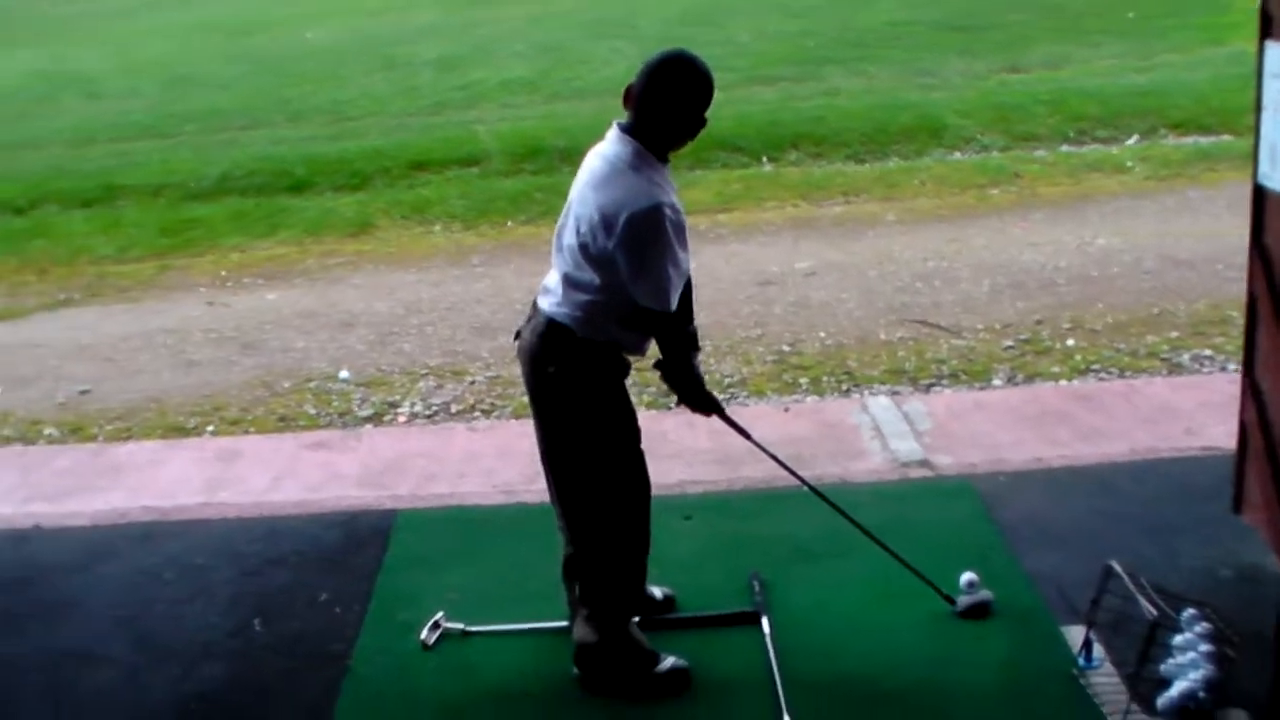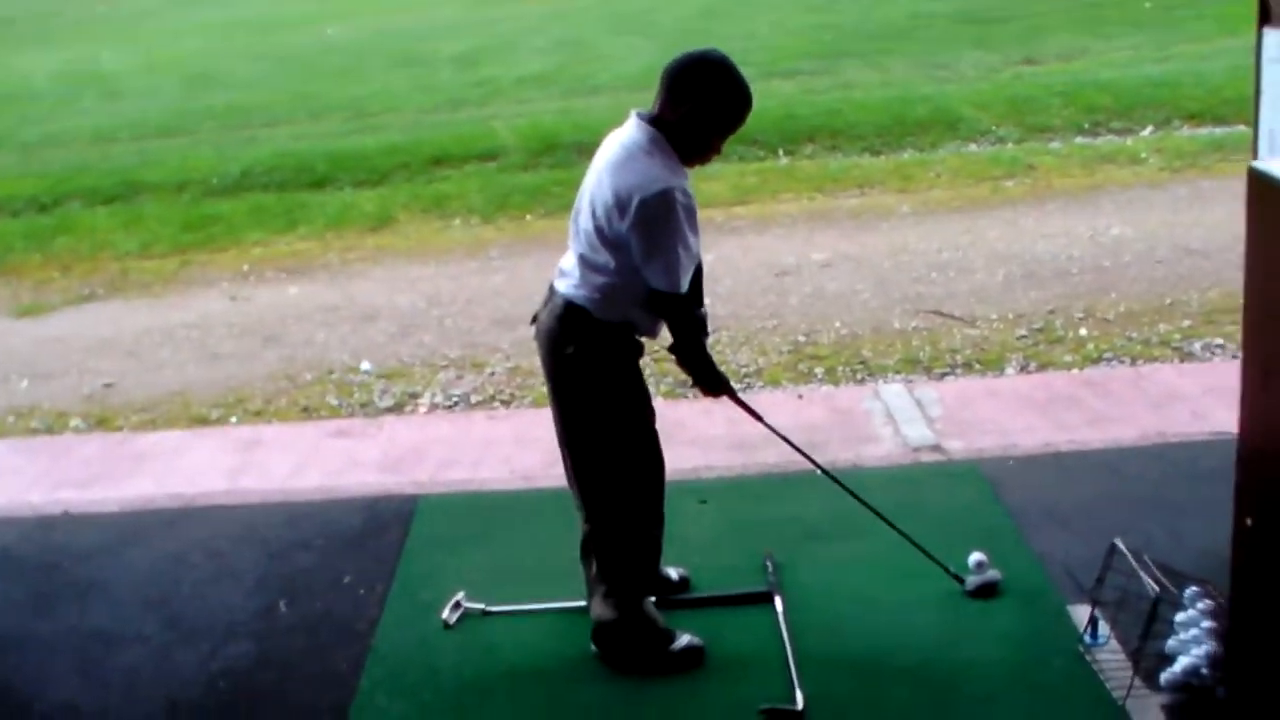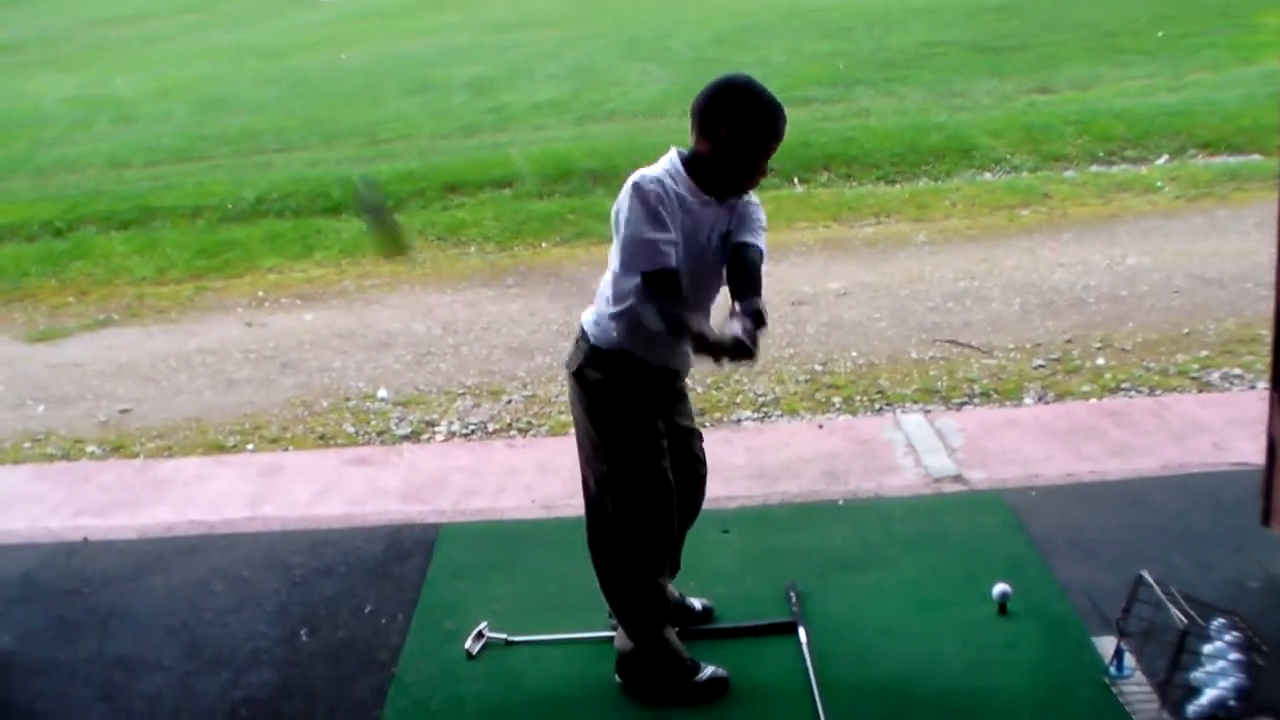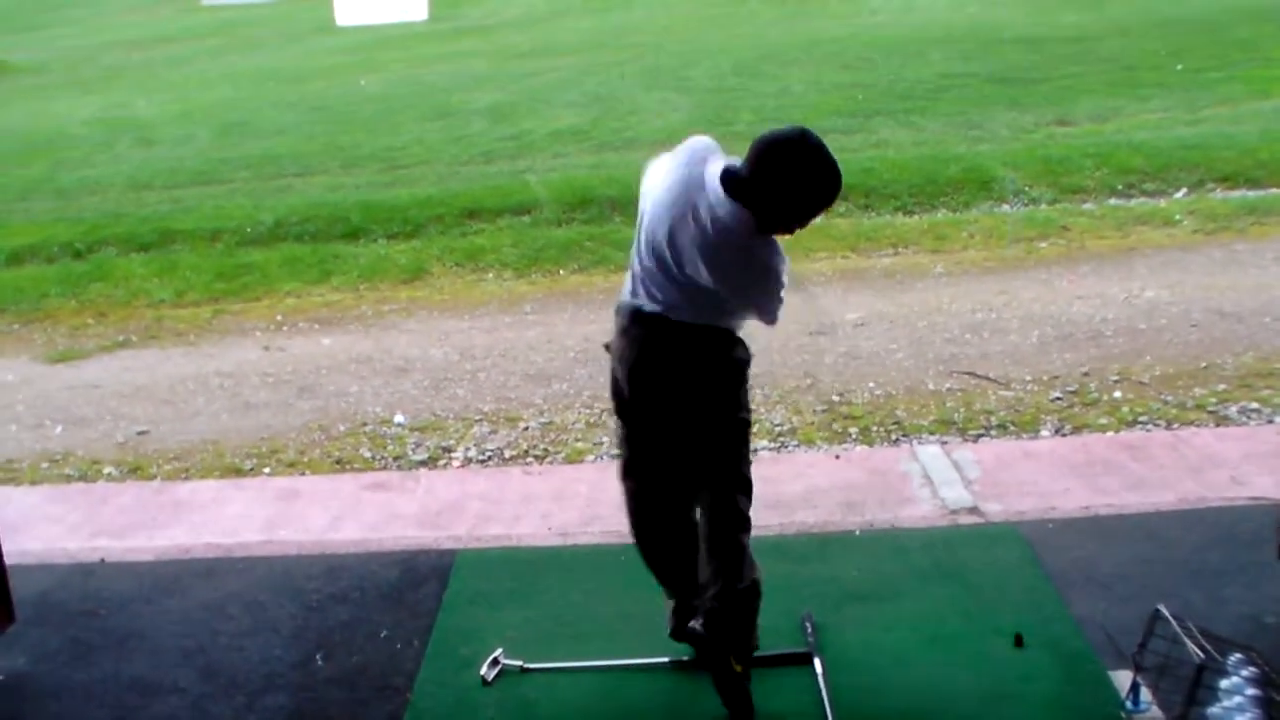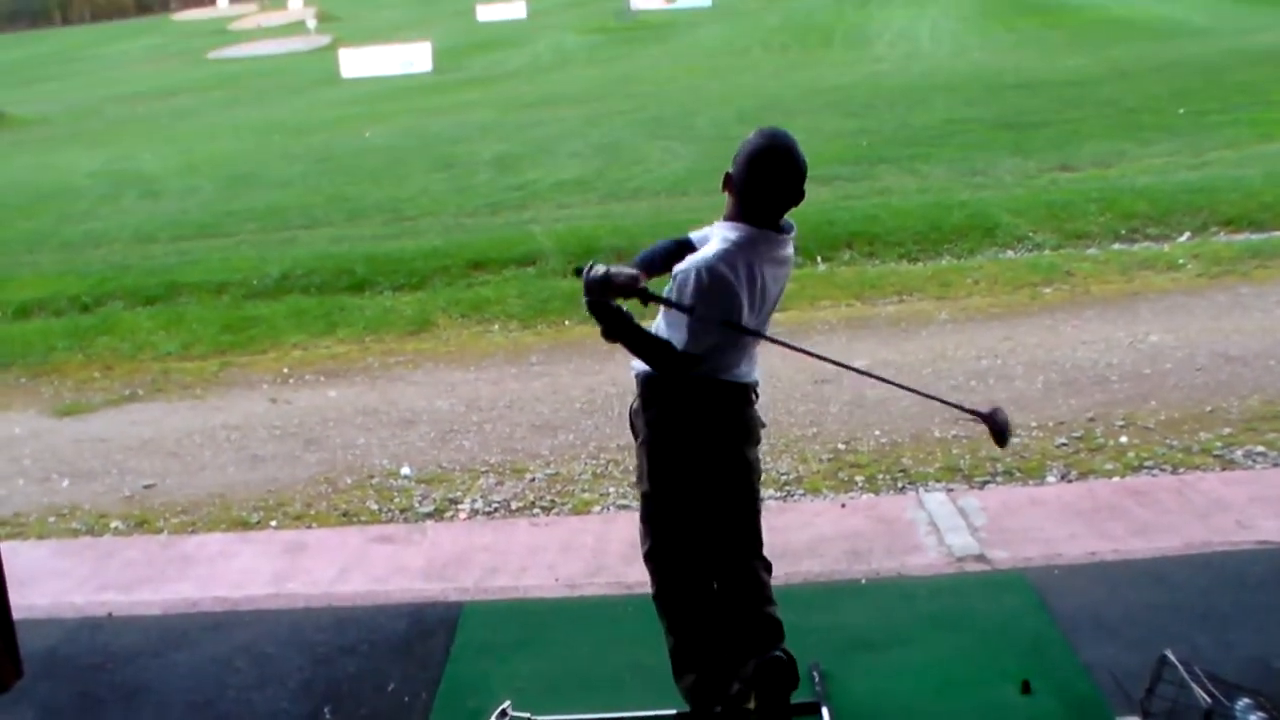
dt=0.7s
person 1, frame 1
left shoulder: (611, 154)
right shoulder: (647, 204)
right elbow: (661, 310)
left wrist: (682, 360)
right wrist: (688, 380)
left hip: (560, 336)
right hip: (576, 359)
left knee: (597, 492)
right knee: (611, 499)
left ankle: (613, 591)
right ankle: (605, 645)
person 1, frame 2
left shoulder: (627, 139)
right shoulder: (661, 188)
right elbow: (668, 295)
left wrist: (690, 336)
right wrist: (699, 359)
left hip: (574, 318)
right hip: (593, 340)
left knee: (613, 472)
right knee: (627, 480)
left ankle: (626, 571)
right ankle: (622, 623)
person 1, frame 3
left shoulder: (743, 208)
right shoulder: (651, 190)
left elbow: (745, 266)
right elbow: (660, 292)
left wrist: (747, 318)
right wrist: (699, 334)
left hip: (665, 369)
right hip: (613, 371)
left knee: (683, 485)
right knee: (638, 512)
left ankle: (651, 597)
right ankle: (648, 655)
person 1, frame 4
left shoulder: (692, 158)
right shoulder: (749, 249)
left elbow: (656, 170)
right elbow: (765, 310)
left hip: (636, 341)
right hip: (702, 361)
left knee: (653, 489)
right knee: (721, 501)
left ankle: (689, 607)
right ankle: (724, 631)
person 1, frame 5
left shoulder: (708, 271)
right shoulder: (779, 242)
left elbow: (677, 360)
right elbow: (689, 243)
left wrist: (611, 316)
right wrist: (635, 269)
left hip: (677, 411)
right hip: (734, 407)
left knee: (676, 554)
right knee: (739, 548)
right ankle: (761, 656)
